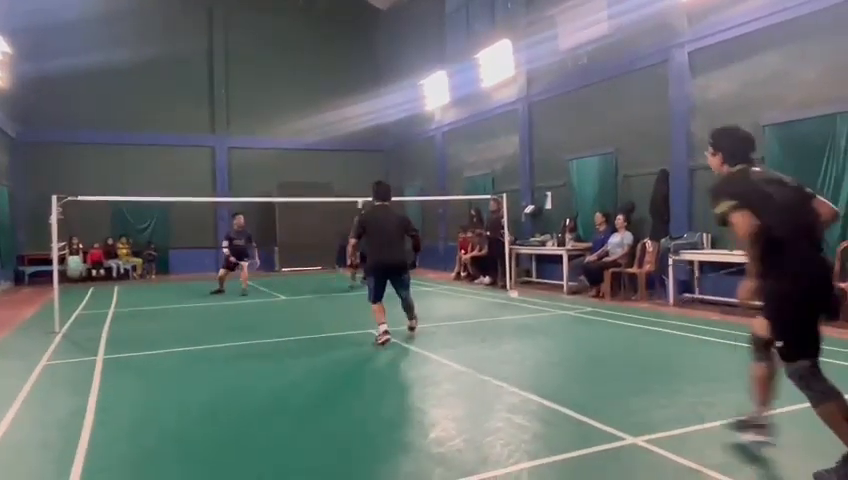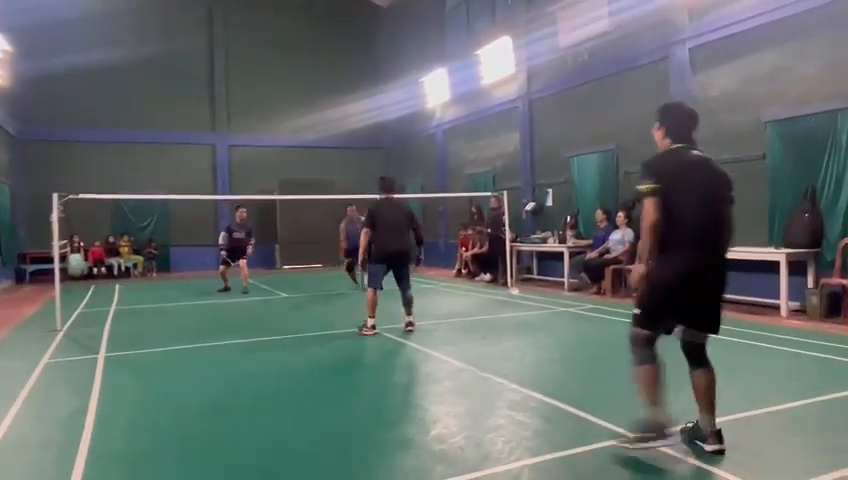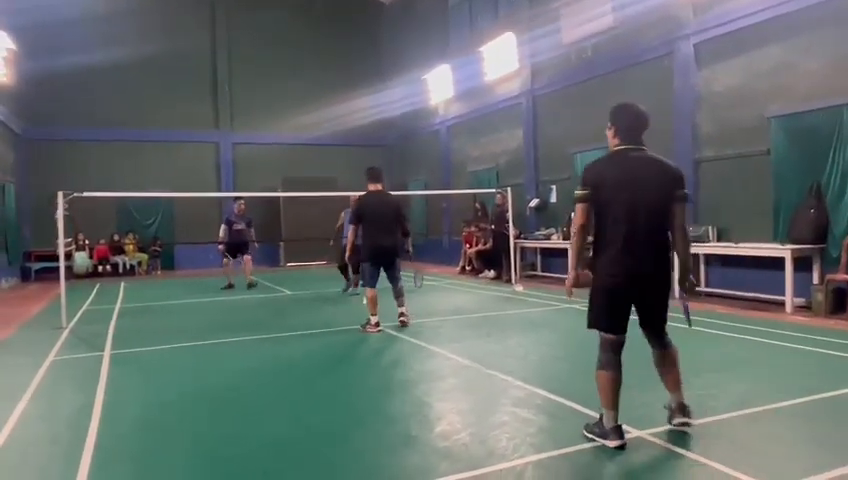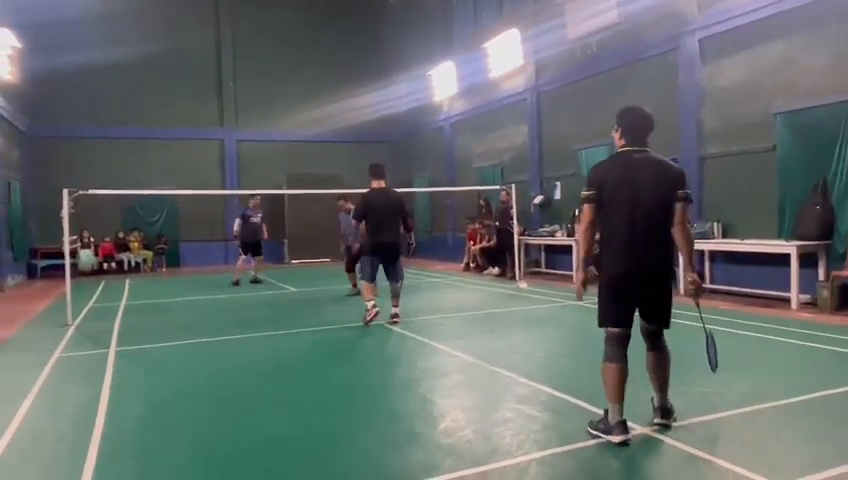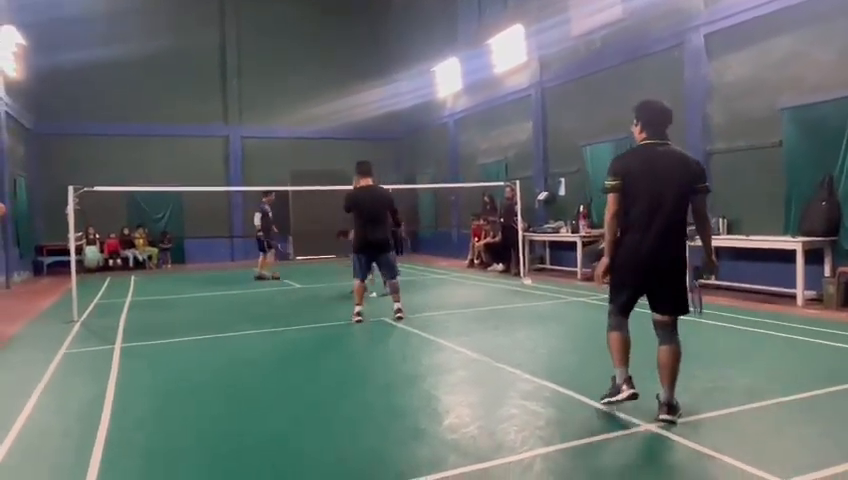
dt=0.4s
person 1, frame 1
left shoulder: (724, 187)
right shoulder: (776, 178)
left elbow: (747, 228)
left wrist: (754, 277)
left hip: (788, 281)
right hip: (812, 273)
left knee: (801, 370)
right knee: (760, 337)
right ankle: (758, 419)
person 1, frame 2
left shoulder: (657, 166)
right shoulder: (715, 170)
left elbow: (652, 219)
right elbow: (726, 225)
left wrist: (644, 262)
left hip: (674, 268)
right hip: (711, 270)
left knee: (642, 338)
right knee: (695, 348)
left ankle: (656, 422)
right ankle: (709, 431)
person 1, frame 3
left shoulder: (596, 171)
right shoulder: (669, 171)
left elbow: (580, 225)
right elbow: (678, 227)
left wrist: (574, 268)
right wrist: (685, 270)
left hip: (612, 271)
right hip: (655, 271)
left knee: (610, 346)
right knee: (659, 336)
left ankle: (610, 426)
right ankle: (678, 406)
person 1, frame 4
left shoulder: (600, 172)
right shoulder: (672, 172)
left elbow: (587, 225)
right elbow: (679, 226)
left wrist: (581, 268)
right wrist: (690, 269)
left hip: (616, 269)
right hip: (657, 270)
left knee: (615, 342)
right knee: (655, 337)
left ankle: (615, 421)
right ankle: (662, 407)
person 1, frame 5
left shoulder: (623, 163)
right shoulder: (691, 165)
left elbow: (613, 214)
right elbow: (701, 215)
left wrist: (607, 255)
right wrist: (708, 253)
left hip: (630, 257)
right hip: (671, 259)
left knee: (617, 315)
right knee: (667, 328)
left ankle: (622, 381)
right ankle: (667, 402)
person 2, frame 1
left shoulder: (366, 217)
right shoulder: (400, 217)
left elbow: (353, 242)
right elbow: (416, 238)
right wrist: (415, 258)
left hip: (376, 264)
right hip: (399, 263)
left knee: (376, 301)
right knee: (405, 295)
left ankle: (383, 330)
right ankle: (412, 324)
person 2, frame 2
left shoulder: (374, 208)
right shoulder: (405, 208)
left elbow: (366, 232)
right elbow: (417, 232)
left wrist: (361, 255)
right wrist: (419, 252)
left hip: (381, 253)
right hip: (402, 253)
left knee: (372, 287)
right knee: (405, 288)
left ankle: (370, 324)
right ankle: (409, 320)
person 2, frame 3
left shoulder: (362, 201)
right shoulder: (394, 200)
left elbow: (353, 228)
right elbow: (403, 226)
left wrist: (349, 250)
right wrist: (408, 244)
left hip: (371, 249)
right hip: (392, 249)
left knee: (370, 286)
right knee: (396, 282)
left ankle: (373, 321)
right ankle: (403, 313)
person 2, frame 4
left shoulder: (366, 197)
right shoulder: (397, 197)
left elbow: (356, 221)
right elbow: (406, 221)
right wrist: (411, 238)
left hip: (373, 245)
right hip: (393, 245)
left knee: (367, 279)
right knee: (395, 280)
left ankle: (371, 306)
right ankle: (395, 312)
person 2, frame 5
left shoulder: (353, 195)
right shoulder: (384, 193)
left elbow: (347, 209)
right elbow: (395, 216)
right wrist: (400, 230)
left hip: (362, 243)
right hip: (382, 242)
left knee: (359, 278)
right knee: (391, 276)
left ankle: (357, 311)
right ankle: (398, 308)
